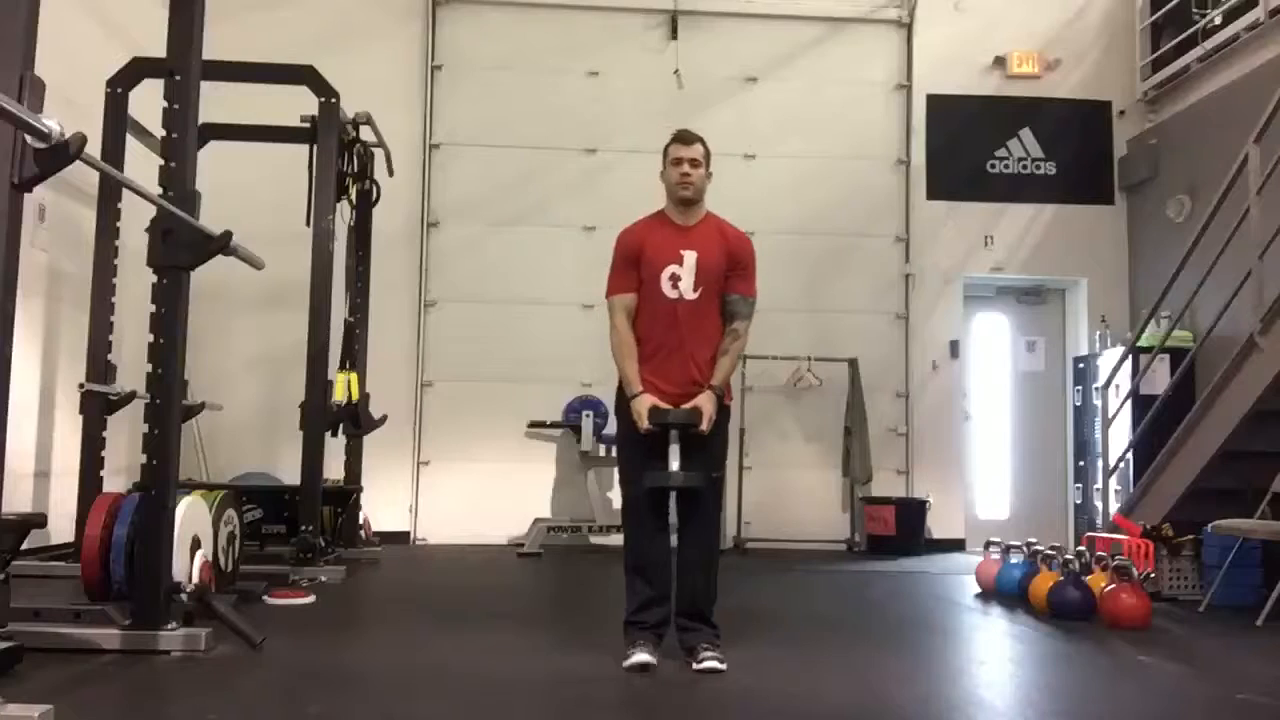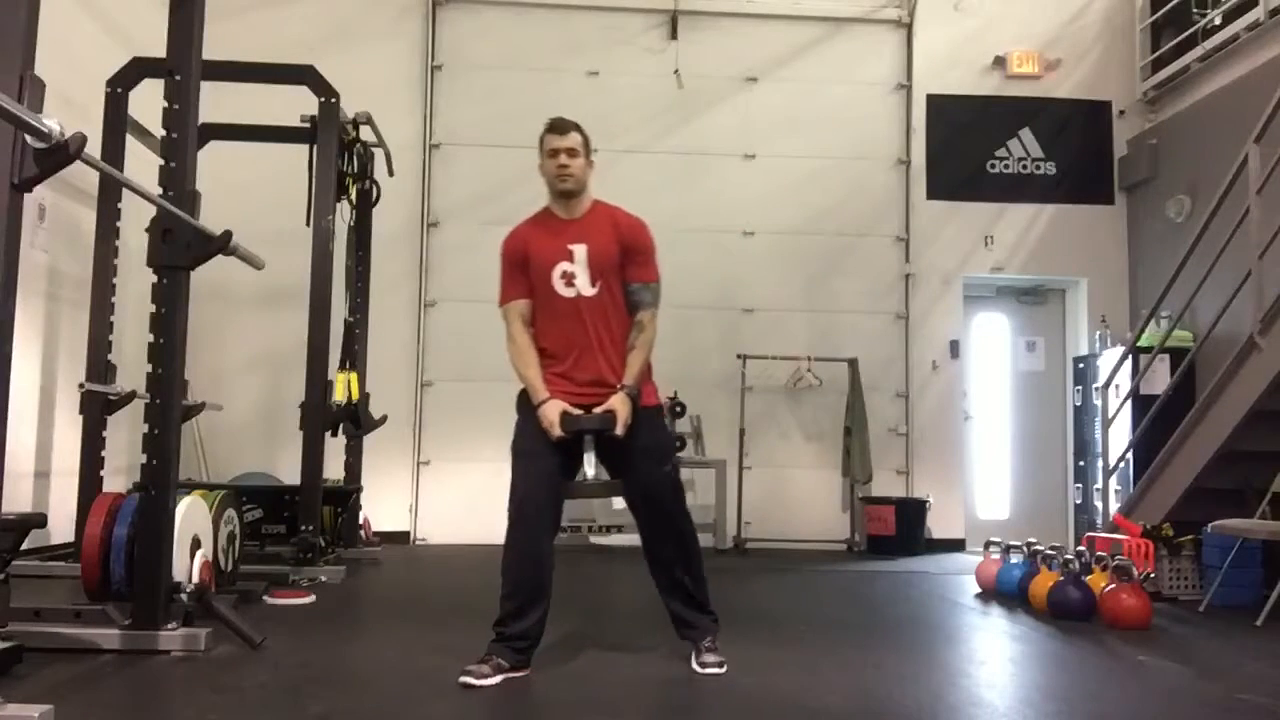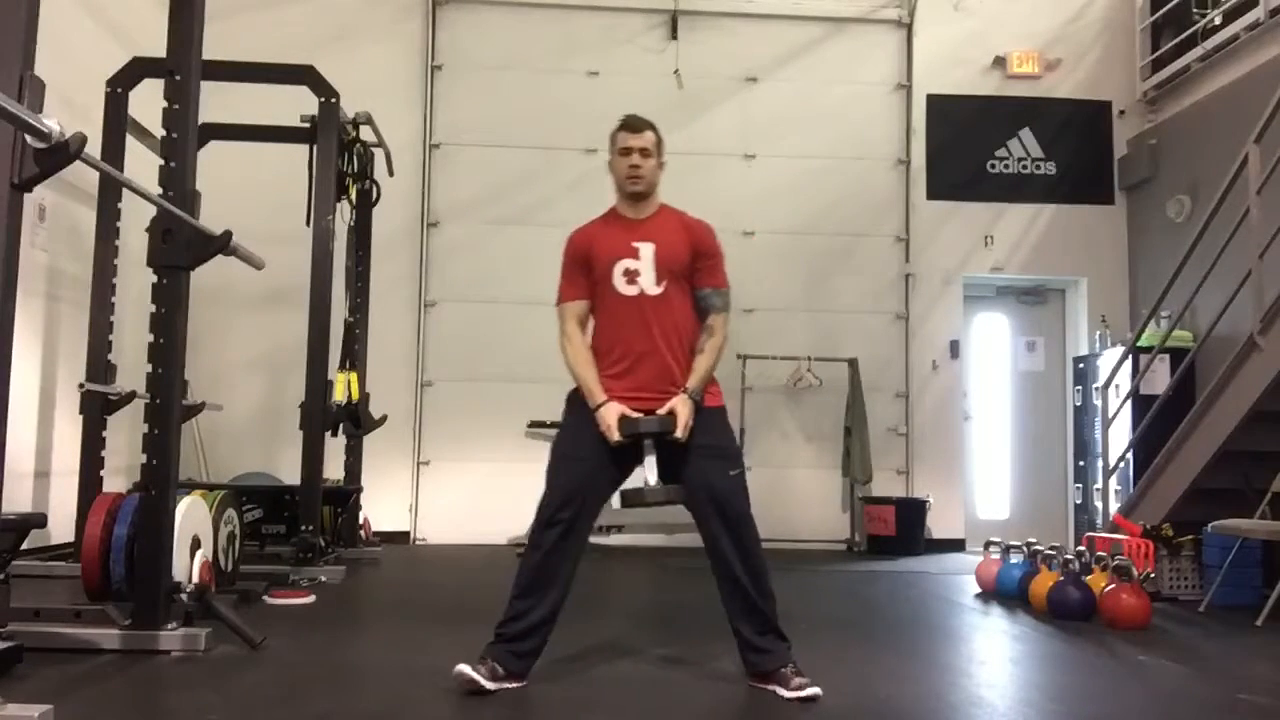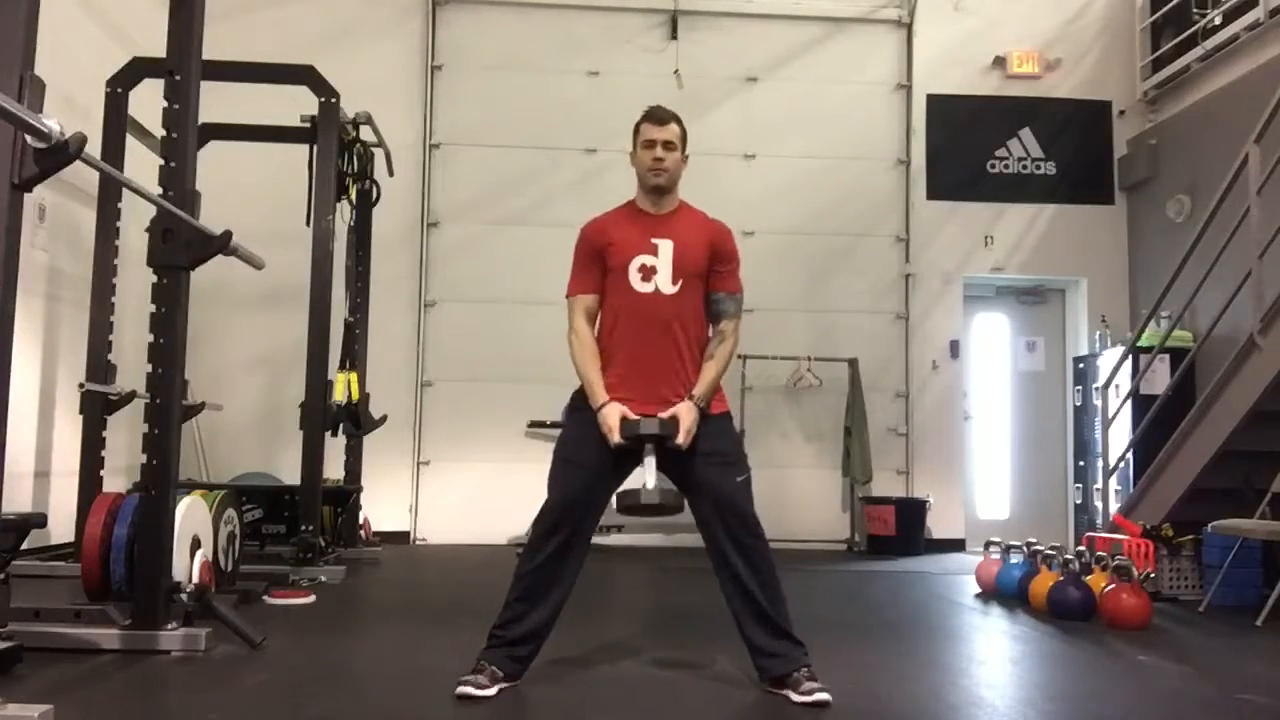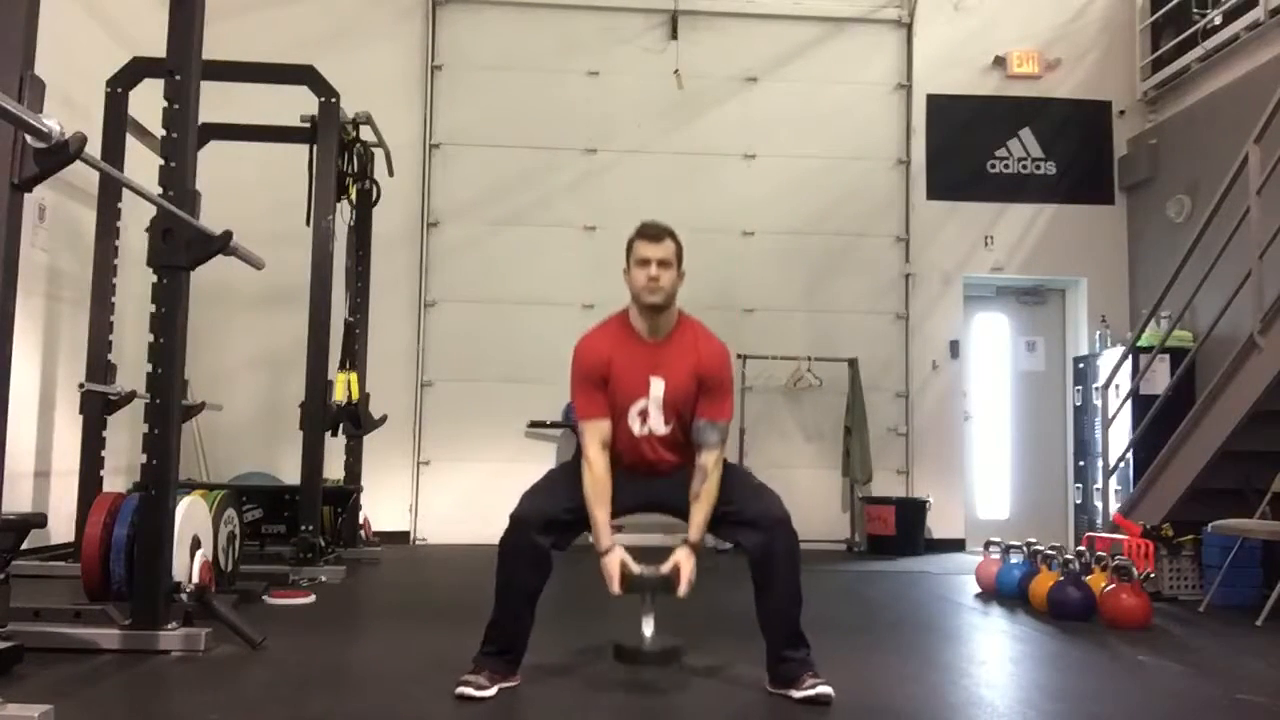
dt=1s
person 1, frame 1
left shoulder: (735, 244)
right shoulder: (635, 239)
left elbow: (738, 326)
right elbow: (621, 321)
left wrist: (713, 392)
right wrist: (636, 392)
left hip: (705, 401)
right hip: (643, 398)
left knee: (700, 517)
right knee: (644, 516)
left ankle: (698, 633)
right ankle: (644, 630)
person 1, frame 2
left shoulder: (628, 230)
right shoulder: (520, 241)
left elbow: (645, 319)
right elbow: (518, 328)
left wrist: (628, 393)
right wrist: (544, 399)
left hip: (628, 398)
right hip: (550, 403)
left knee: (665, 513)
right knee: (530, 522)
left ankle: (700, 635)
right ankle: (511, 649)
person 1, frame 3
left shoulder: (695, 234)
right shoulder: (585, 241)
left elbow: (716, 323)
right elbow: (571, 329)
left wrist: (690, 395)
right wrist: (600, 402)
left hip: (690, 405)
right hip: (604, 405)
left knee: (732, 525)
right knee: (558, 522)
left ankle: (772, 661)
right ankle: (508, 658)
person 1, frame 4
left shoulder: (713, 236)
right shoulder: (599, 233)
left elbow: (726, 328)
right elbow: (581, 324)
left wrist: (696, 402)
right wrist: (601, 403)
left hip: (696, 410)
right hip: (607, 408)
left knee: (738, 531)
right knee: (559, 528)
left ankle: (786, 666)
right ankle: (501, 659)
person 1, frame 5
left shoulder: (710, 353)
right shoulder: (594, 350)
left elbow: (709, 455)
right elbow: (595, 451)
left wrist: (691, 544)
right wrist: (605, 545)
left hip: (683, 469)
right hip: (618, 468)
left knee: (771, 522)
right knee: (529, 521)
left ankle: (790, 668)
right ankle: (497, 663)
